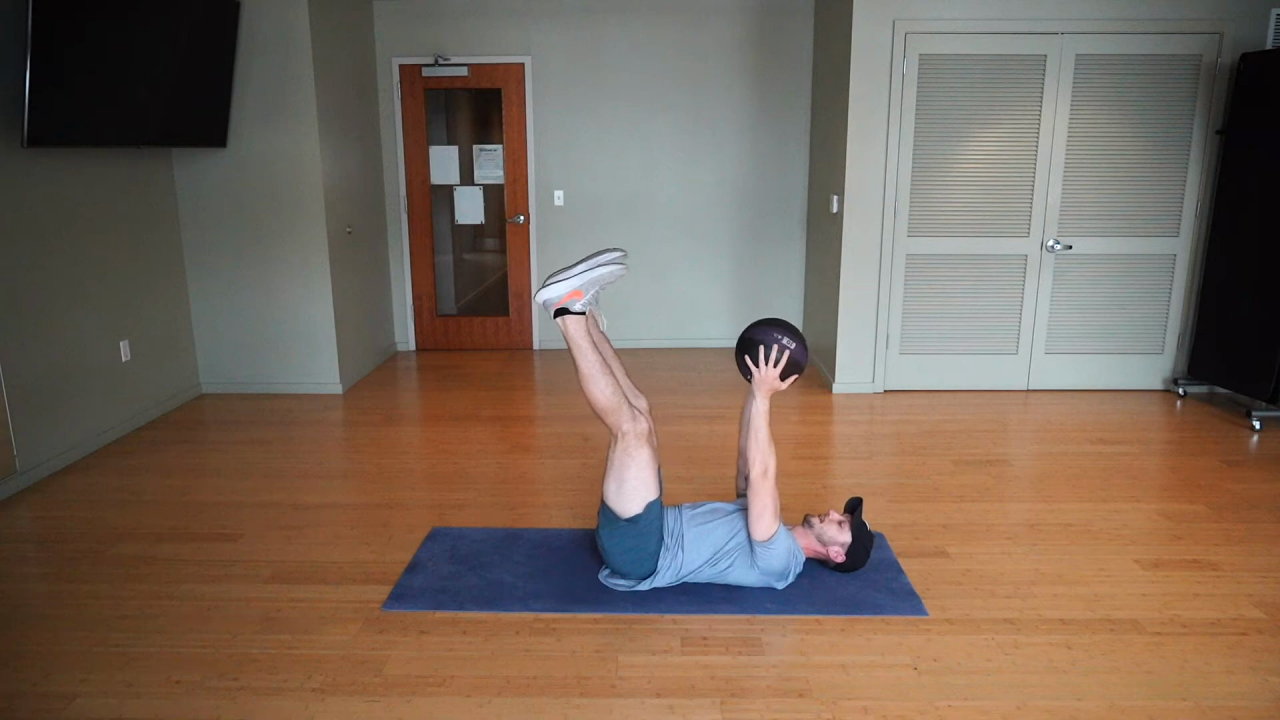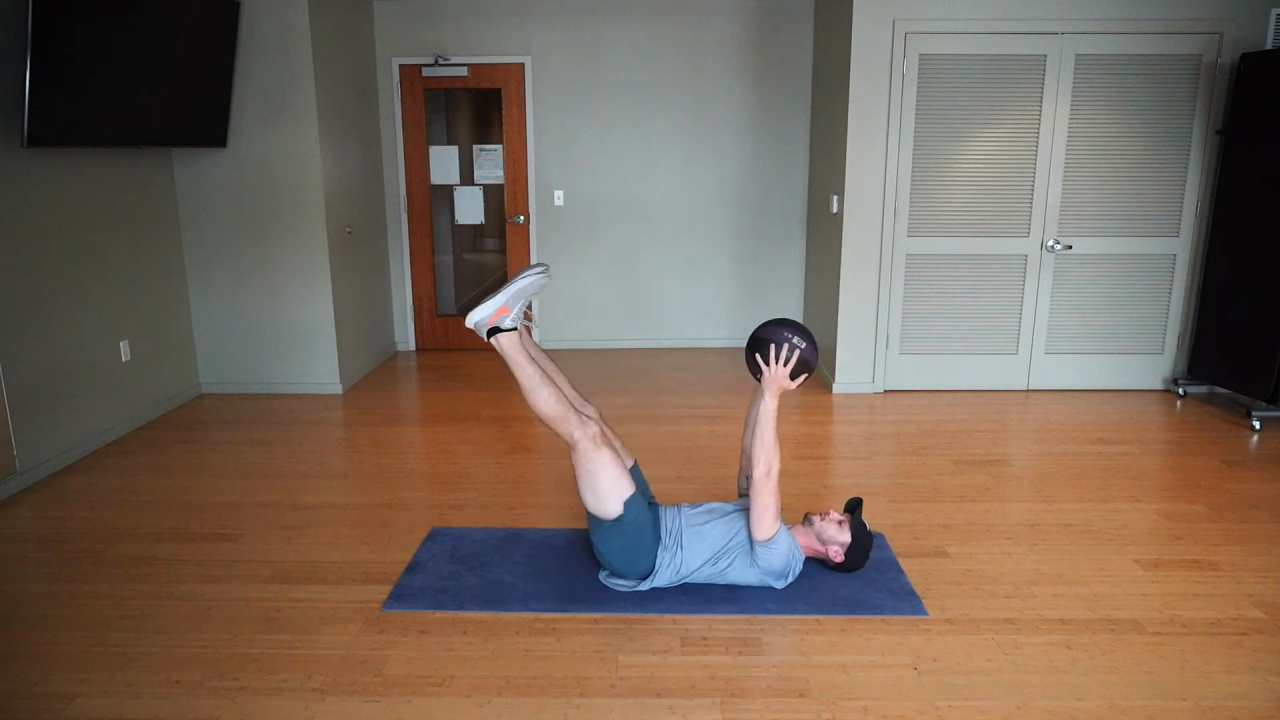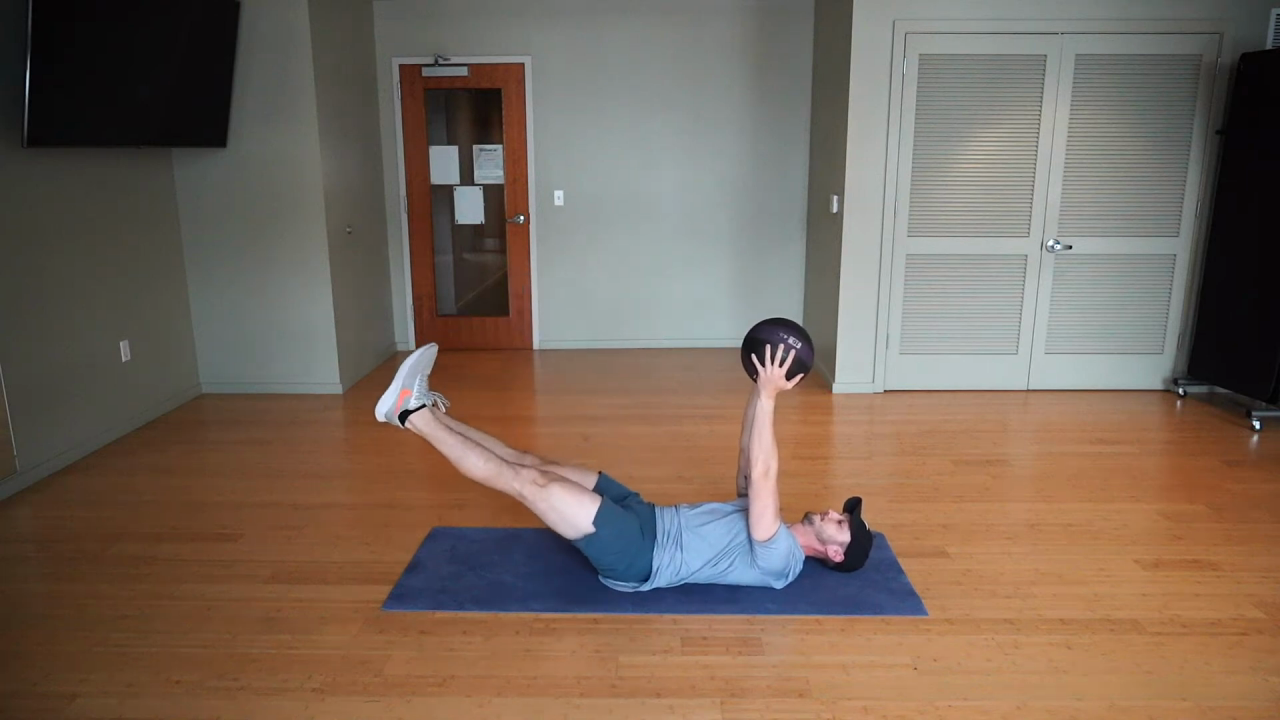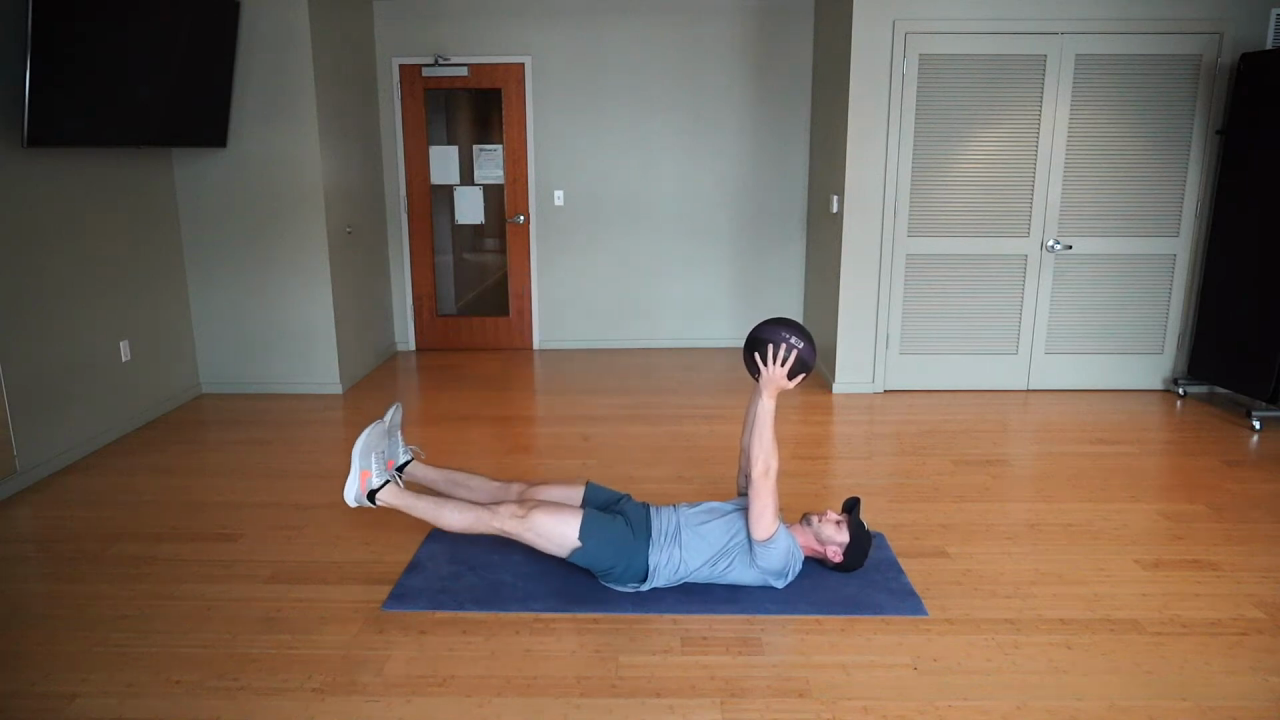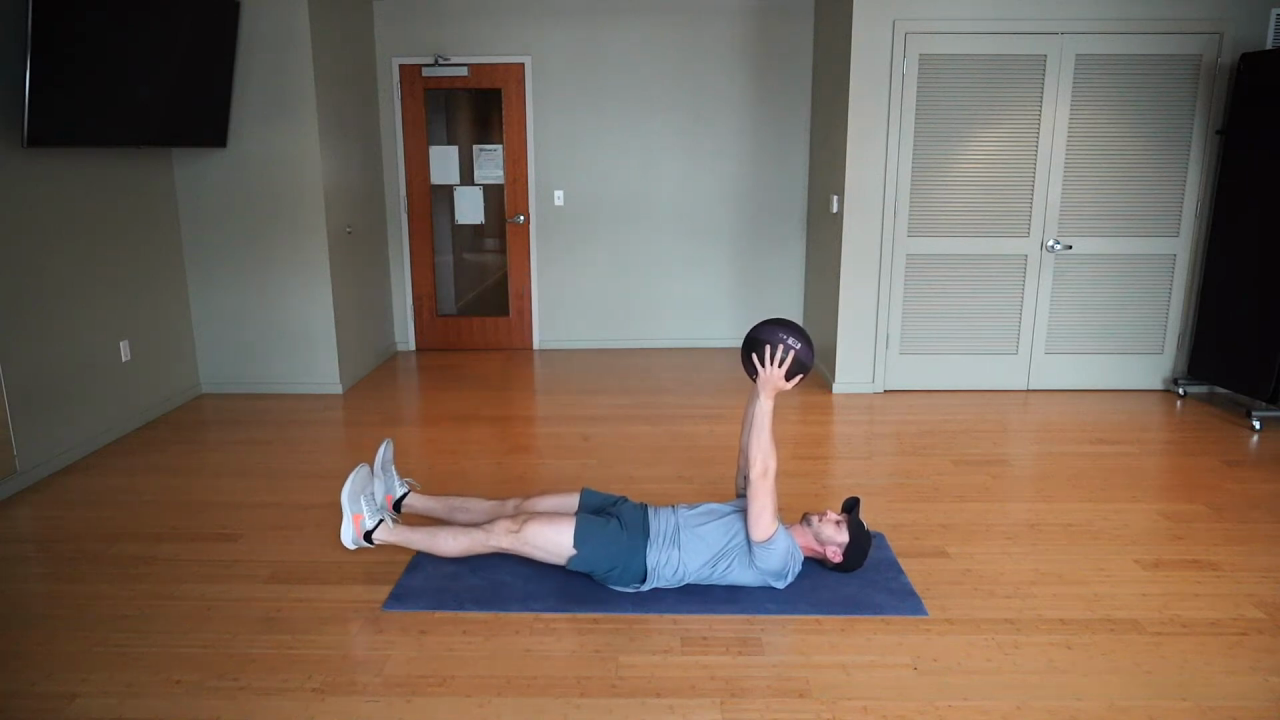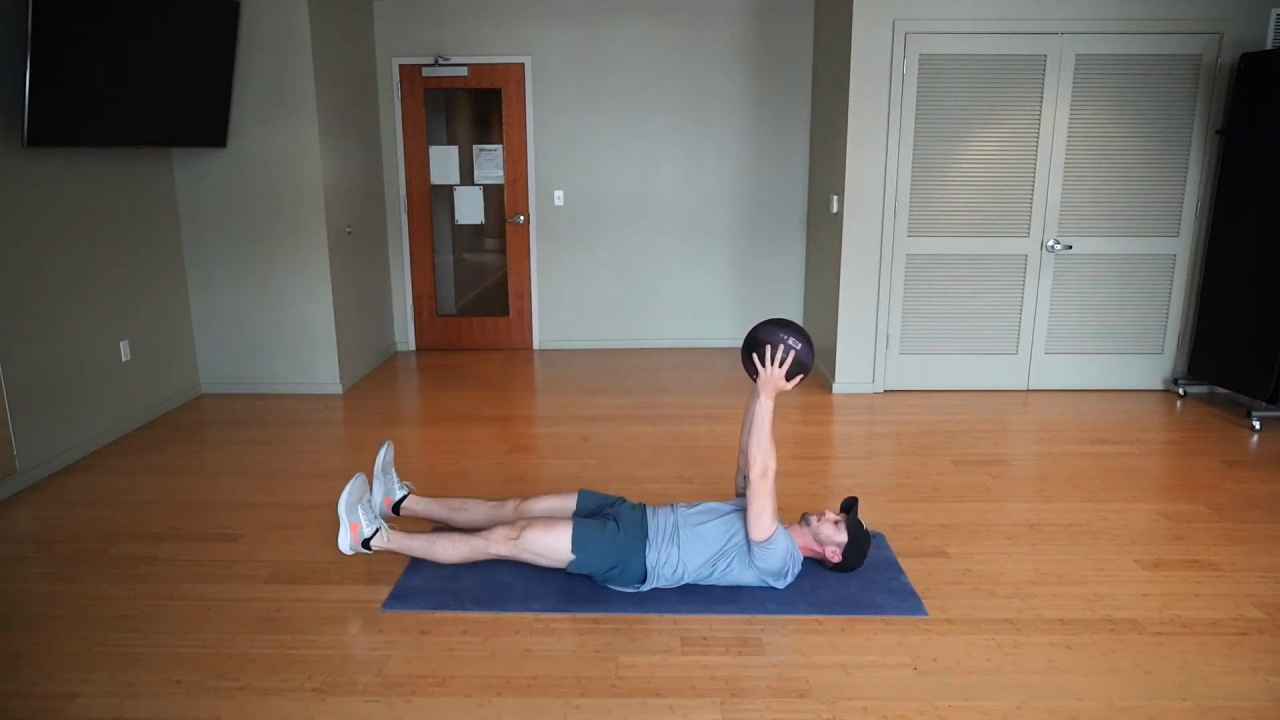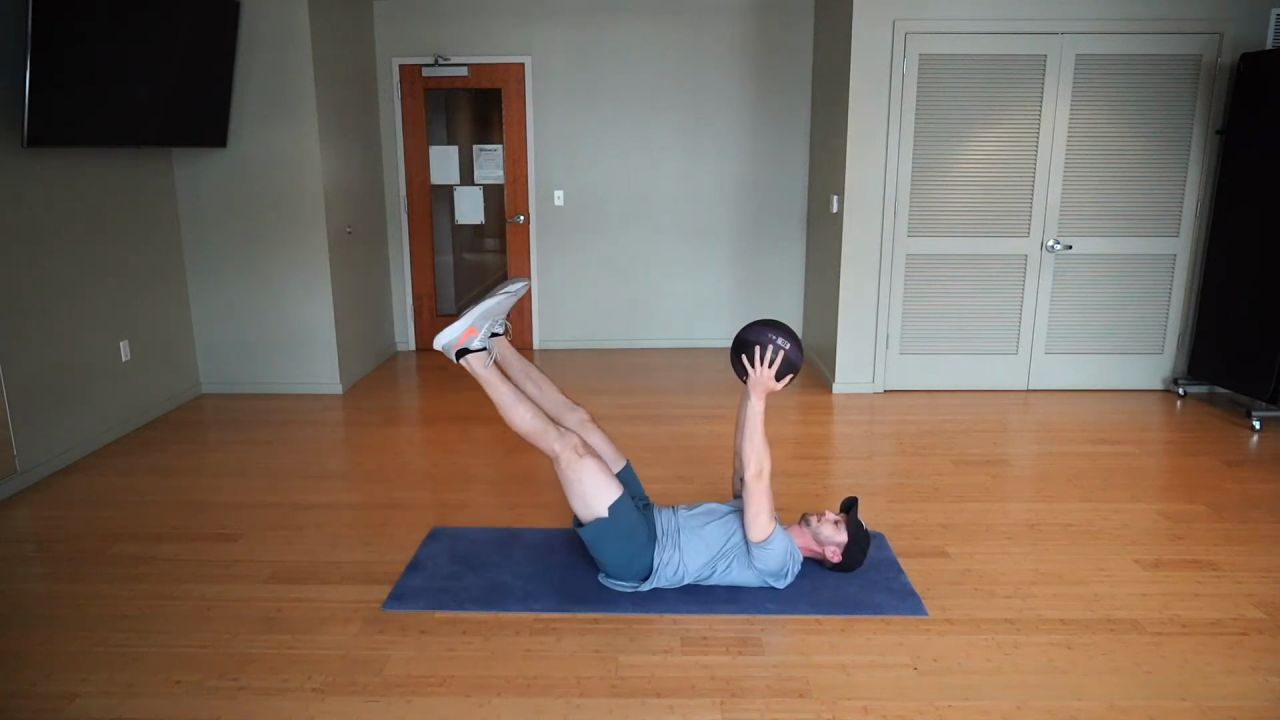
dt=0.7s
person 1, frame 1
left shoulder: (779, 560)
right shoulder: (770, 527)
left elbow: (761, 474)
right elbow: (748, 466)
left wrist: (763, 396)
right wrist: (758, 390)
left hip: (636, 552)
right hip: (656, 532)
left knee: (630, 426)
right knee: (636, 409)
left ankle: (570, 312)
right ankle: (579, 311)
person 1, frame 2
left shoulder: (779, 559)
right shoulder: (770, 532)
left elbow: (765, 475)
right elbow: (750, 468)
left wrist: (772, 397)
right wrist: (764, 391)
left hip: (638, 553)
right hip: (653, 526)
left knee: (584, 432)
right knee: (590, 421)
left ankle: (503, 334)
right ankle: (515, 336)
person 1, frame 3
left shoulder: (780, 558)
right shoulder: (771, 531)
left elbow: (762, 475)
right elbow: (749, 468)
left wrist: (769, 397)
right wrist: (759, 391)
left hip: (638, 555)
right hip: (645, 520)
left knee: (527, 481)
right knee: (534, 464)
left ankle: (415, 414)
right ankle: (428, 413)
person 1, frame 4
left shoulder: (778, 560)
right shoulder: (768, 527)
left elbow: (763, 475)
right elbow: (749, 465)
left wrist: (770, 396)
right wrist: (762, 392)
left hip: (634, 554)
right hip: (639, 519)
left knee: (509, 517)
right knee: (520, 492)
left ankle: (384, 493)
right ankle: (406, 469)
person 1, frame 5
left shoulder: (777, 560)
right shoulder: (768, 528)
left elbow: (761, 476)
right elbow: (747, 467)
left wrist: (767, 397)
right wrist: (758, 393)
left hip: (633, 555)
right hip: (638, 520)
left knee: (505, 533)
right knee: (516, 508)
left ankle: (378, 530)
right ankle: (404, 500)
person 1, frame 6
left shoulder: (777, 560)
right shoulder: (766, 528)
left elbow: (761, 476)
right elbow: (748, 470)
left wrist: (768, 397)
right wrist: (759, 393)
left hip: (632, 556)
right hip: (636, 521)
left knee: (503, 537)
right knee: (515, 508)
left ankle: (376, 535)
right ankle: (400, 501)
person 1, frame 7
left shoulder: (777, 560)
right shoulder: (768, 531)
left elbow: (754, 477)
right elbow: (745, 474)
left wrist: (758, 398)
right wrist: (751, 395)
left hip: (636, 555)
right hip: (648, 523)
left knee: (566, 444)
right knee: (579, 424)
left ankle: (475, 359)
right ankle: (493, 345)
